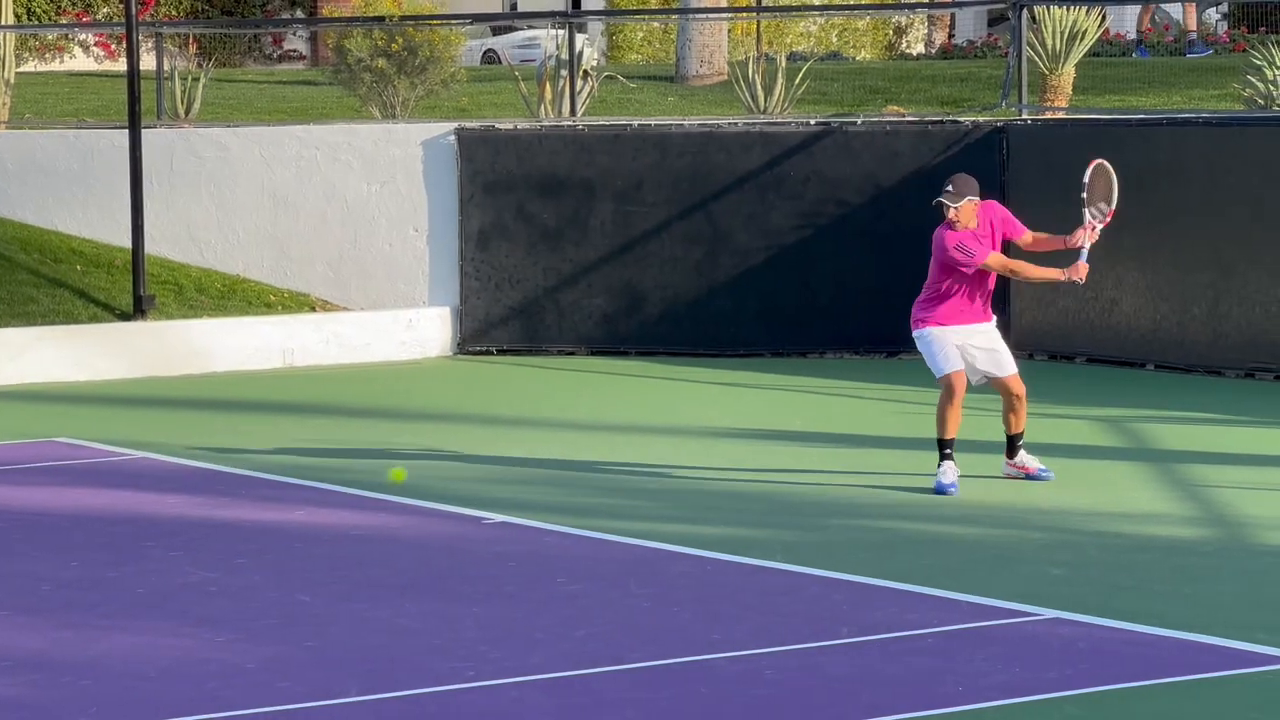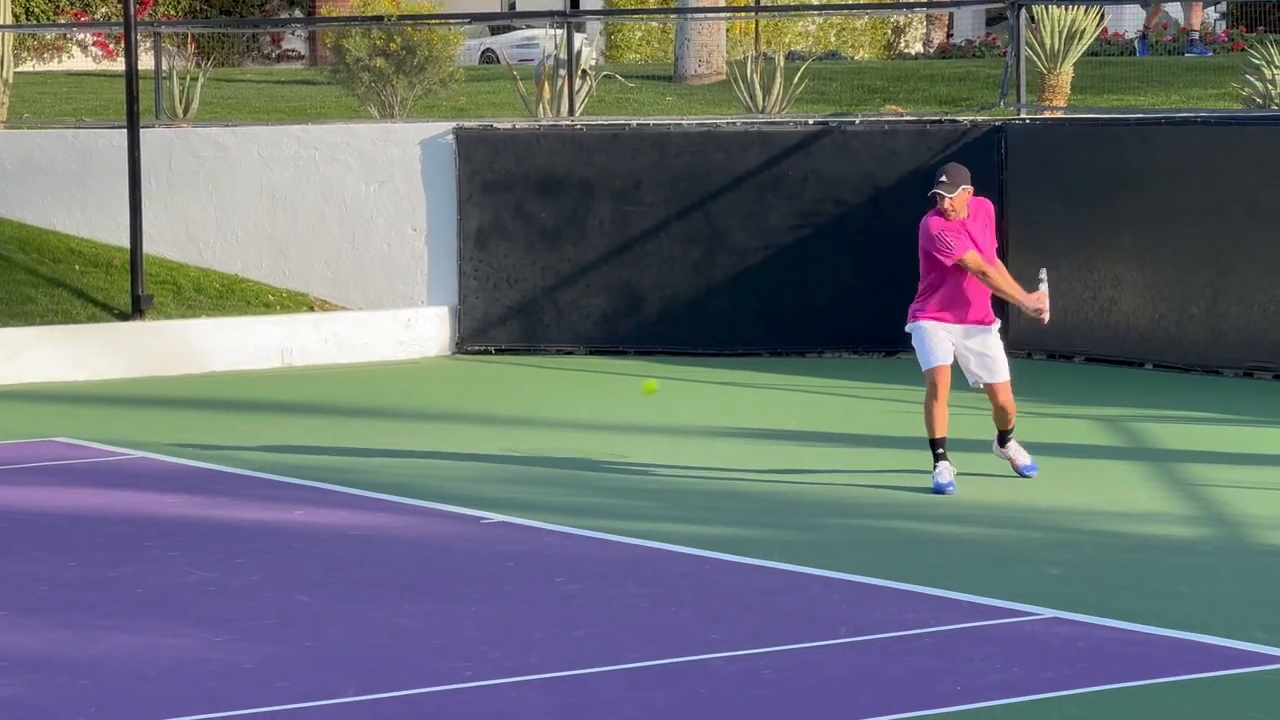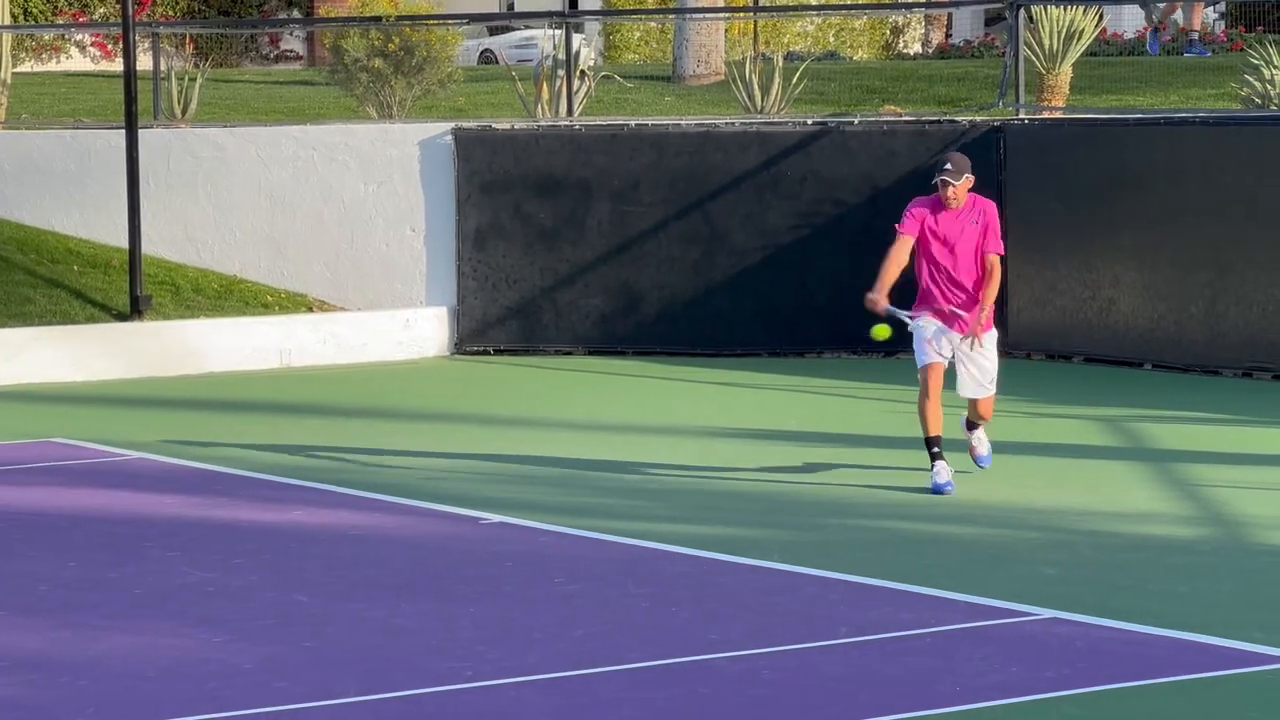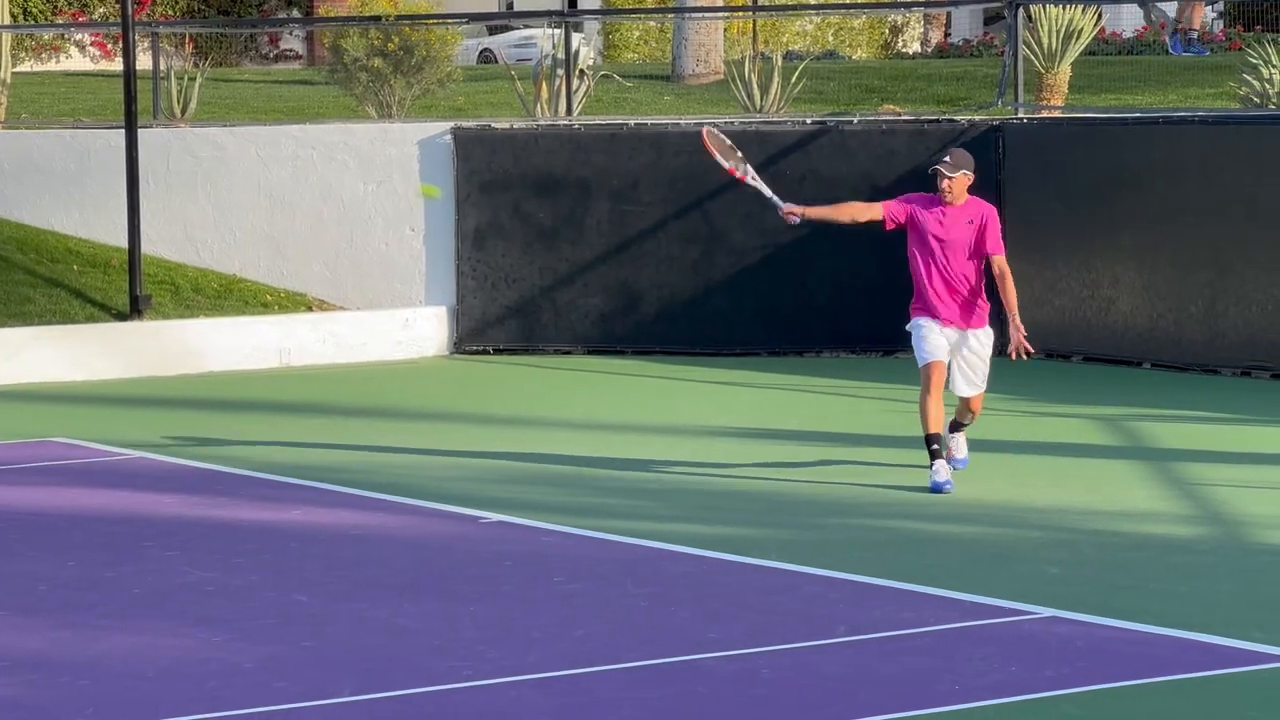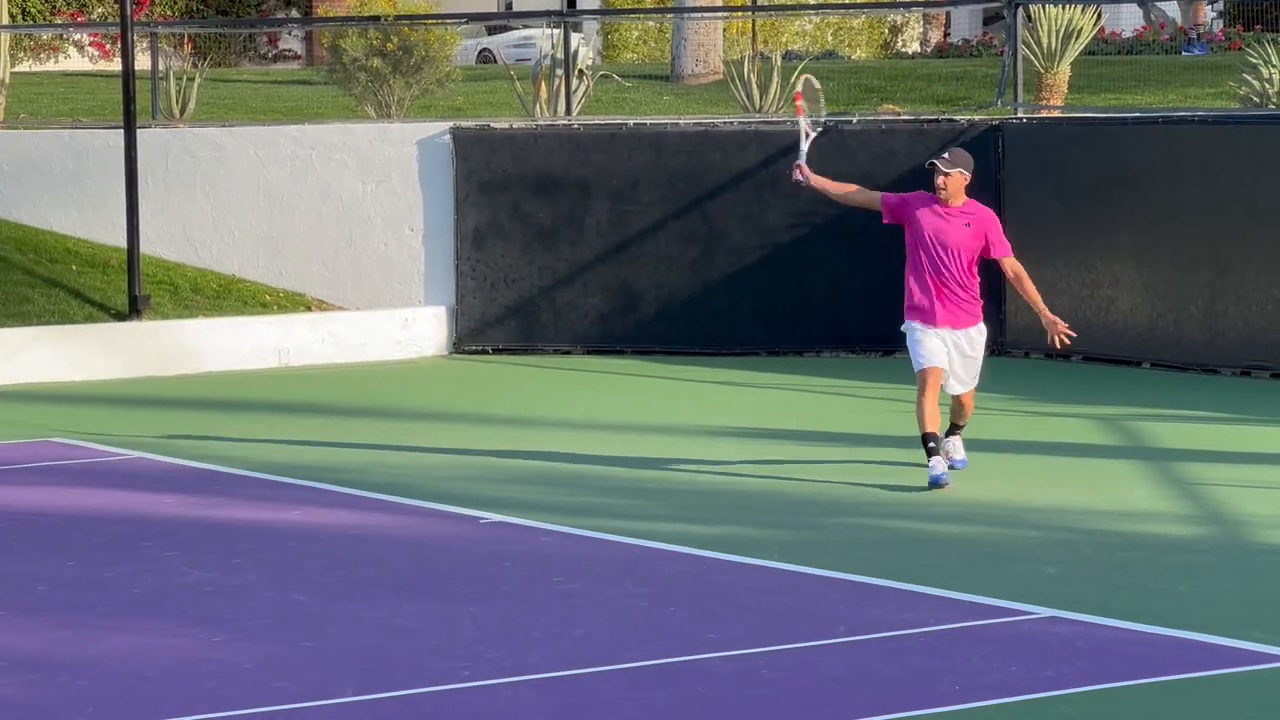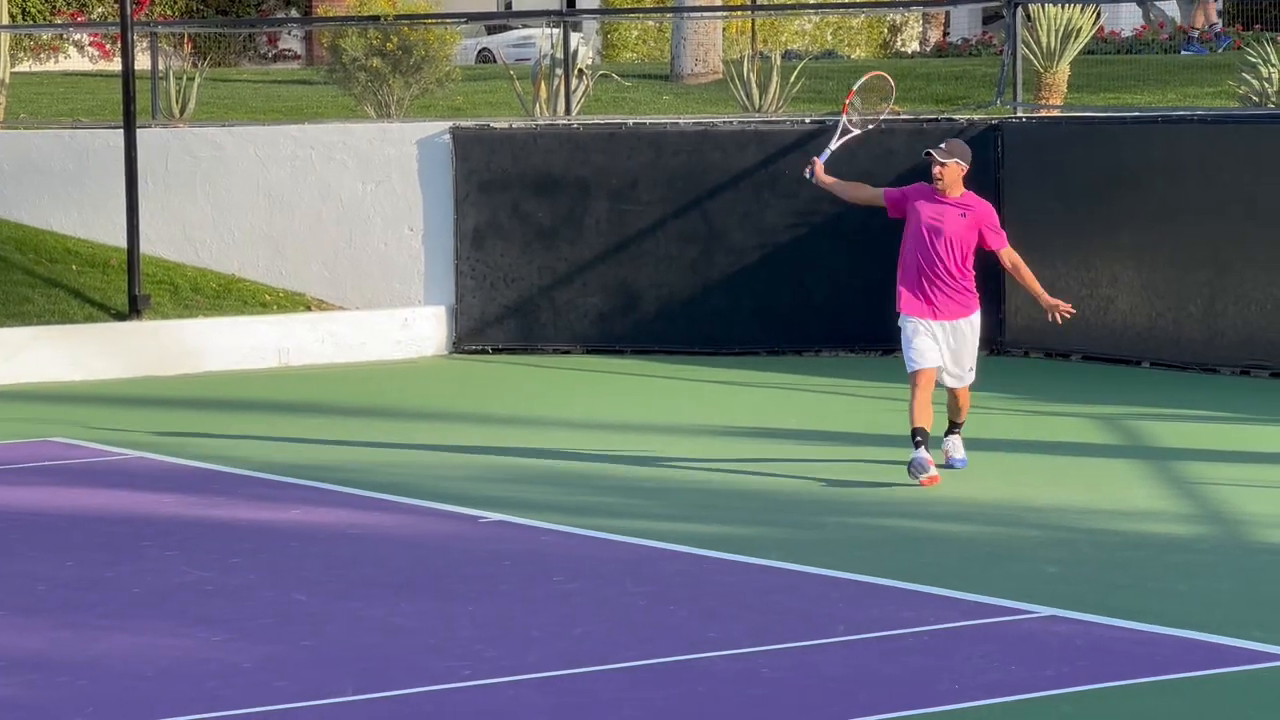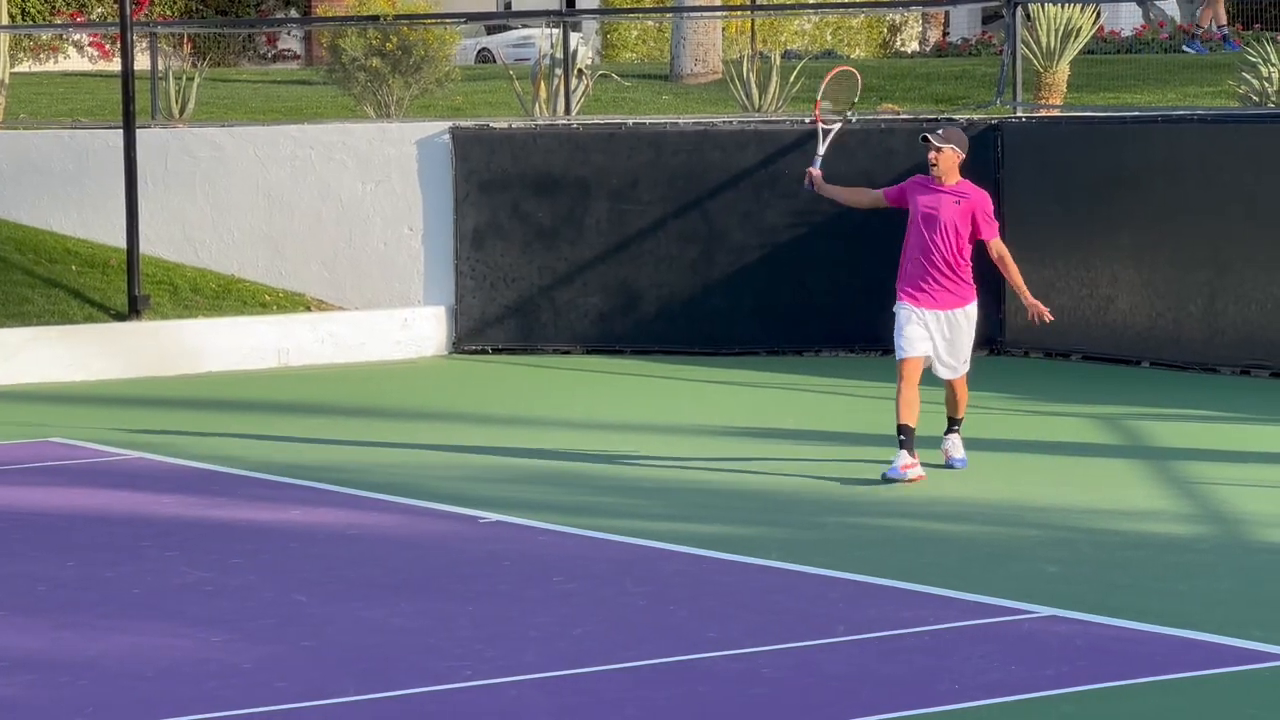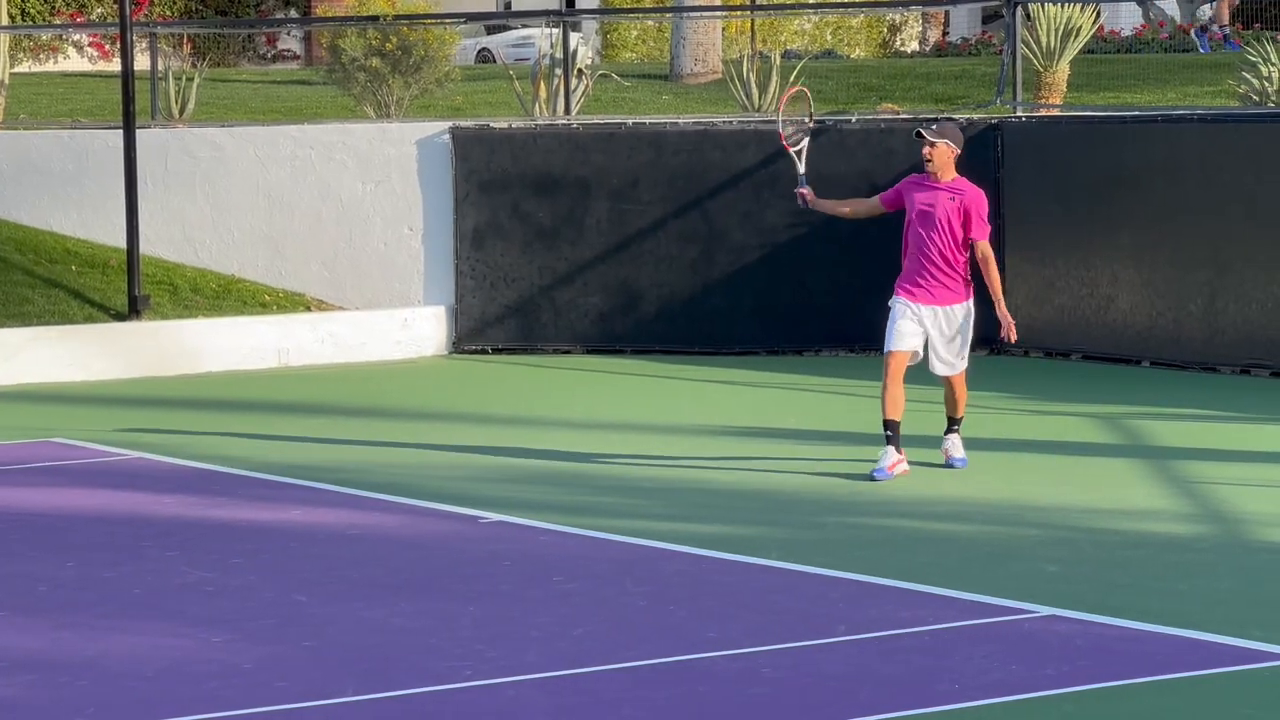
dt=0.1s
person 1, frame 1
left shoulder: (993, 212)
right shoulder: (948, 239)
left elbow: (1029, 241)
right elbow: (1010, 269)
left wrist: (1070, 240)
right wrist: (1065, 274)
left hip: (978, 323)
right hip: (935, 324)
left knee: (1016, 391)
right knee: (954, 385)
left ankle: (1014, 456)
right ankle: (946, 464)
person 1, frame 2
left shoulder: (981, 209)
right shoulder: (932, 226)
left elbow: (990, 259)
right elbow: (979, 269)
left wrist: (1027, 297)
right wrist: (1023, 298)
left hip: (976, 321)
right hip: (933, 320)
left knee: (1003, 398)
right knee: (938, 381)
left ankle: (1006, 445)
right ankle: (941, 464)
person 1, frame 3
left shoulder: (987, 210)
right shoulder: (921, 209)
left elbow: (993, 269)
right elbow: (899, 250)
left wrist: (984, 311)
right wrist: (880, 291)
left hip: (976, 322)
right hip: (934, 318)
left knee: (983, 408)
right knee: (930, 382)
left ankle: (974, 429)
right ankle: (939, 464)
person 1, frame 4
left shoulder: (984, 214)
right shoulder: (916, 205)
left elbow: (1000, 270)
right elbow: (865, 211)
left wrist: (1014, 322)
right wrist: (805, 211)
left hip: (973, 322)
right hip: (929, 319)
left knee: (973, 403)
right knee: (934, 375)
left ankle: (955, 433)
right ankle: (938, 465)
person 1, frame 5
left shoulder: (983, 218)
right shoulder: (915, 203)
left elbow: (1014, 270)
right elbow: (863, 196)
left wrist: (1045, 314)
right wrist: (815, 181)
left hip: (966, 322)
right hip: (922, 321)
left knee: (963, 397)
right knee: (929, 382)
left ankle: (952, 437)
right ankle: (935, 461)
person 1, frame 6
left shoulder: (980, 210)
right shoulder: (916, 195)
left elbow: (1010, 260)
right elbow: (869, 194)
left wrist: (1045, 299)
right wrist: (827, 180)
left hip: (961, 315)
right hip: (917, 314)
left knee: (959, 386)
right knee: (921, 382)
left ankle: (953, 437)
right ankle: (921, 459)
person 1, frame 7
left shoulder: (975, 198)
right shoulder: (915, 186)
left elbow: (998, 252)
right elbow: (870, 198)
left wrist: (1027, 297)
right wrist: (822, 186)
left hip: (957, 304)
right hip: (913, 302)
left knee: (955, 377)
right knee: (907, 373)
left ankle: (953, 436)
right ankle: (906, 458)
person 1, frame 8
left shoulder: (971, 195)
right shoulder: (912, 185)
left elbow: (985, 253)
right elbow: (868, 207)
left wrist: (1000, 304)
right wrist: (819, 203)
left hip: (952, 302)
right hip: (909, 297)
left knee: (953, 375)
right knee: (893, 367)
left ankle: (952, 437)
right ankle: (892, 453)
